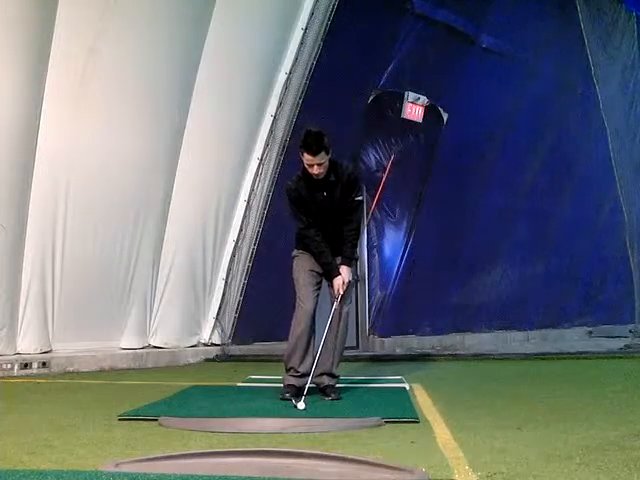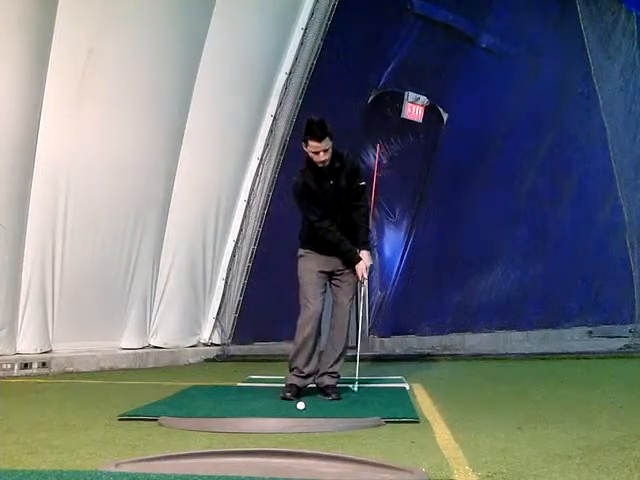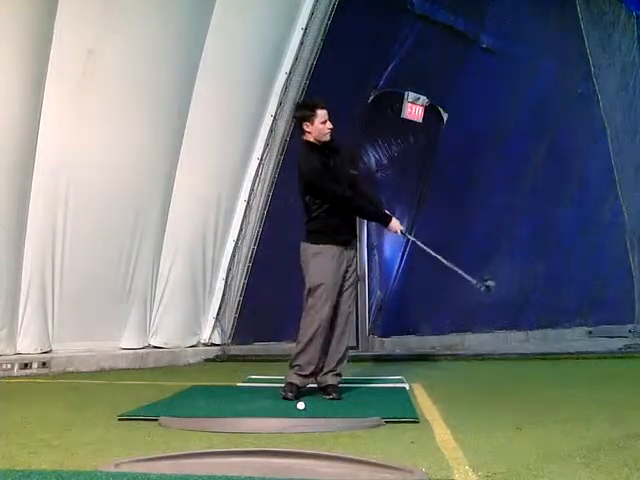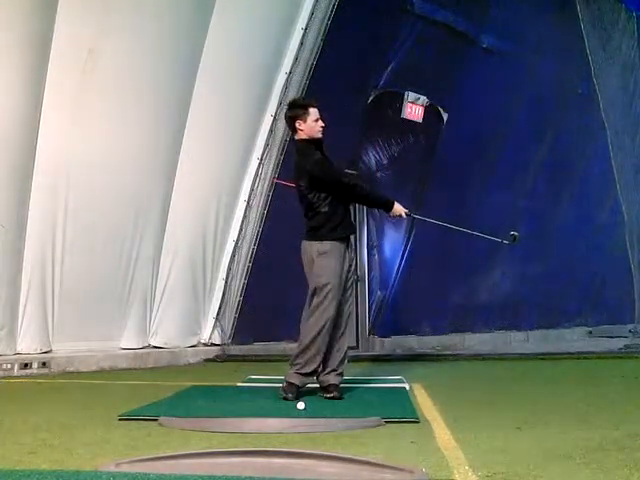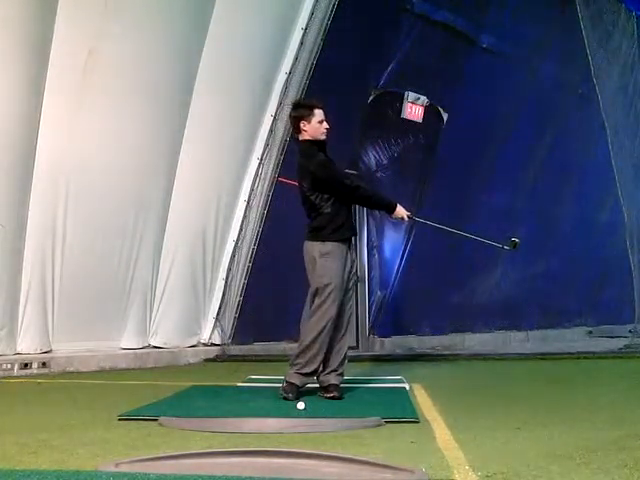
dt=1s
person 1, frame 1
left shoulder: (348, 178)
right shoulder: (296, 188)
left elbow: (352, 223)
right elbow: (310, 232)
left wrist: (346, 264)
right wrist: (332, 272)
left hip: (341, 255)
right hip: (308, 254)
left knee: (341, 312)
right knee: (305, 310)
left ankle: (326, 378)
right ankle: (294, 378)
person 1, frame 2
left shoulder: (350, 167)
right shoulder: (302, 183)
left elbow: (360, 209)
right elbow: (322, 225)
left wrist: (363, 249)
right wrist: (354, 258)
left hip: (347, 254)
right hip: (314, 253)
left knee: (342, 315)
right knee: (311, 313)
left ankle: (327, 378)
right ankle: (297, 377)
person 1, frame 3
left shoulder: (333, 152)
right shoulder: (310, 164)
left elbow: (355, 187)
right elbow: (345, 198)
left wrist: (382, 211)
right wrist: (385, 220)
left hip: (345, 244)
right hip: (321, 247)
left knee: (342, 314)
right knee: (319, 313)
left ankle: (328, 377)
right ankle: (297, 377)
person 1, frame 4
left shoulder: (313, 156)
right shoulder: (310, 160)
left elbow: (342, 188)
right elbow: (349, 187)
right wrist: (389, 204)
left hip: (339, 242)
right hip: (323, 245)
left knee: (341, 313)
right knee: (322, 312)
left ankle: (329, 377)
right ankle: (296, 377)
person 1, frame 5
left shoulder: (316, 158)
right shoulder: (313, 161)
left elbow: (345, 190)
right elbow: (352, 189)
right wrist: (391, 207)
left hip: (340, 243)
right hip: (325, 245)
left knee: (341, 313)
right knee: (324, 313)
left ankle: (329, 377)
right ankle: (296, 377)
